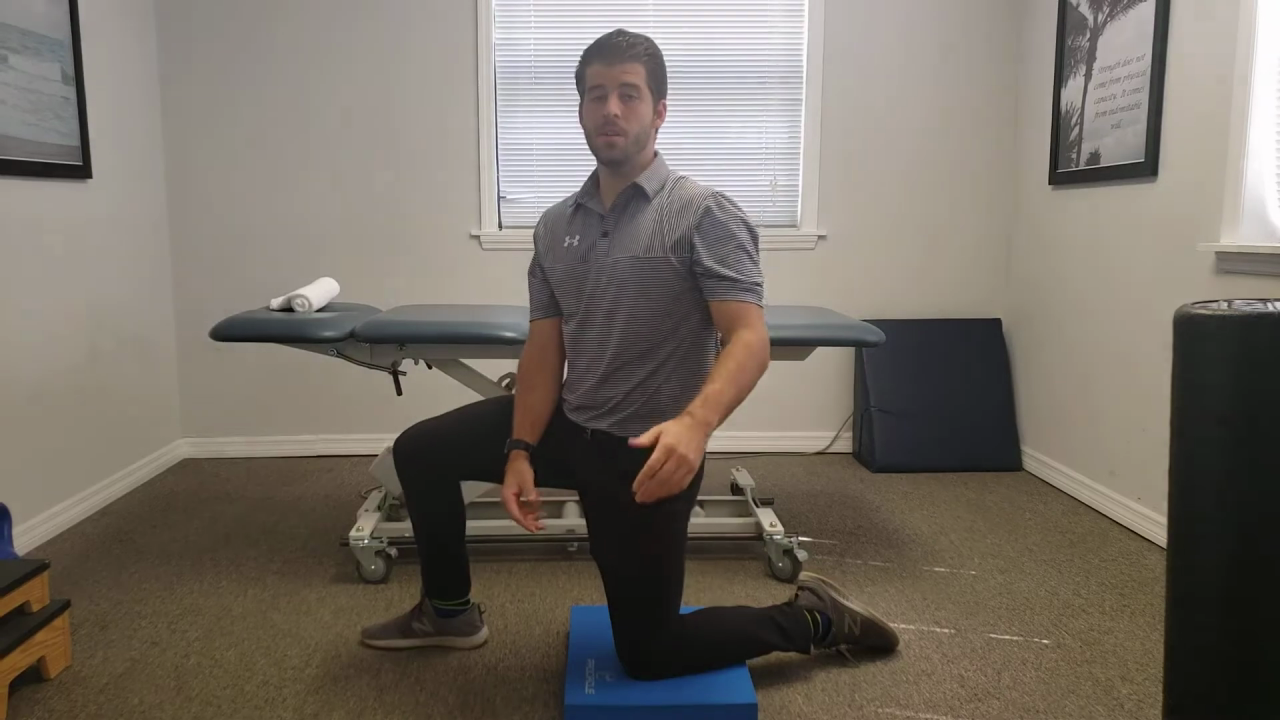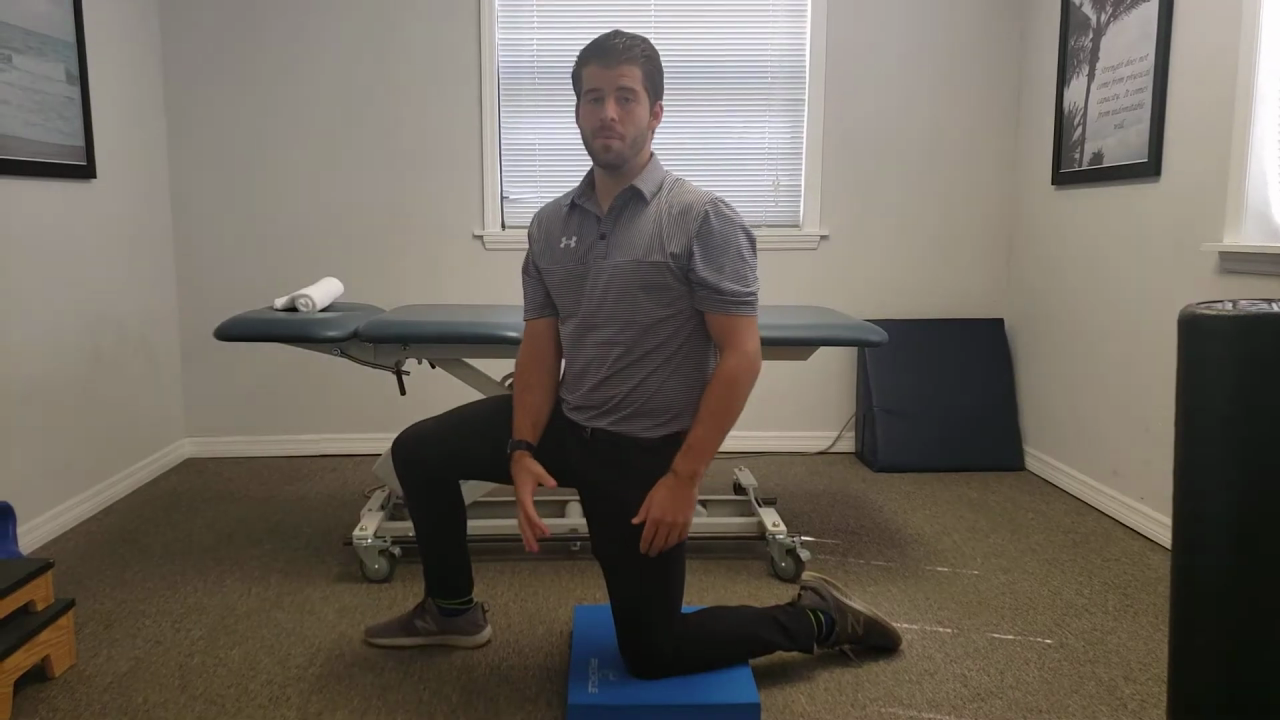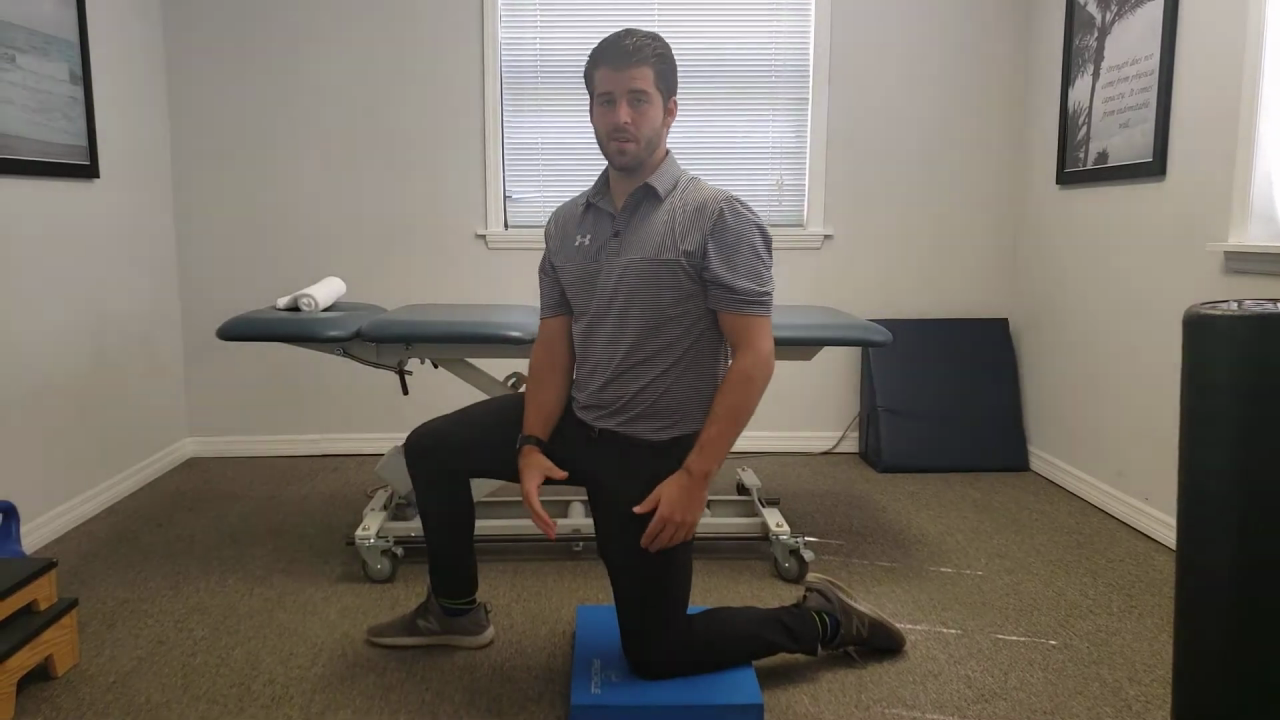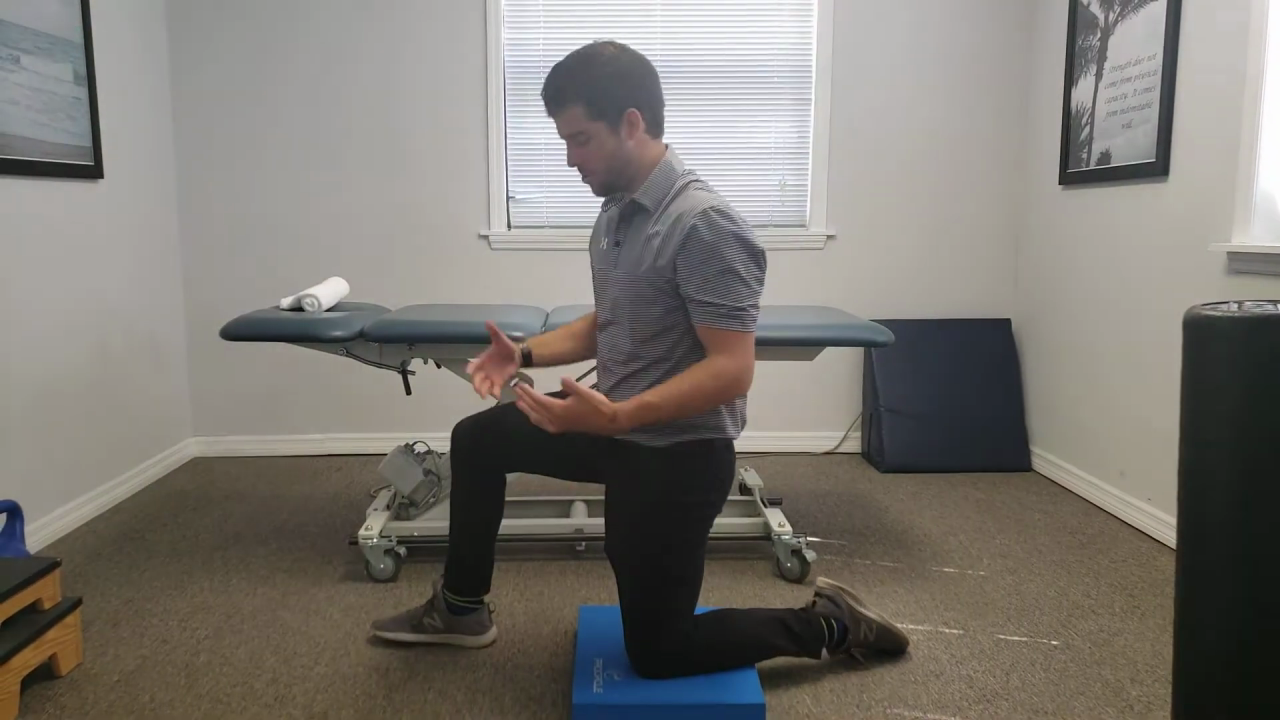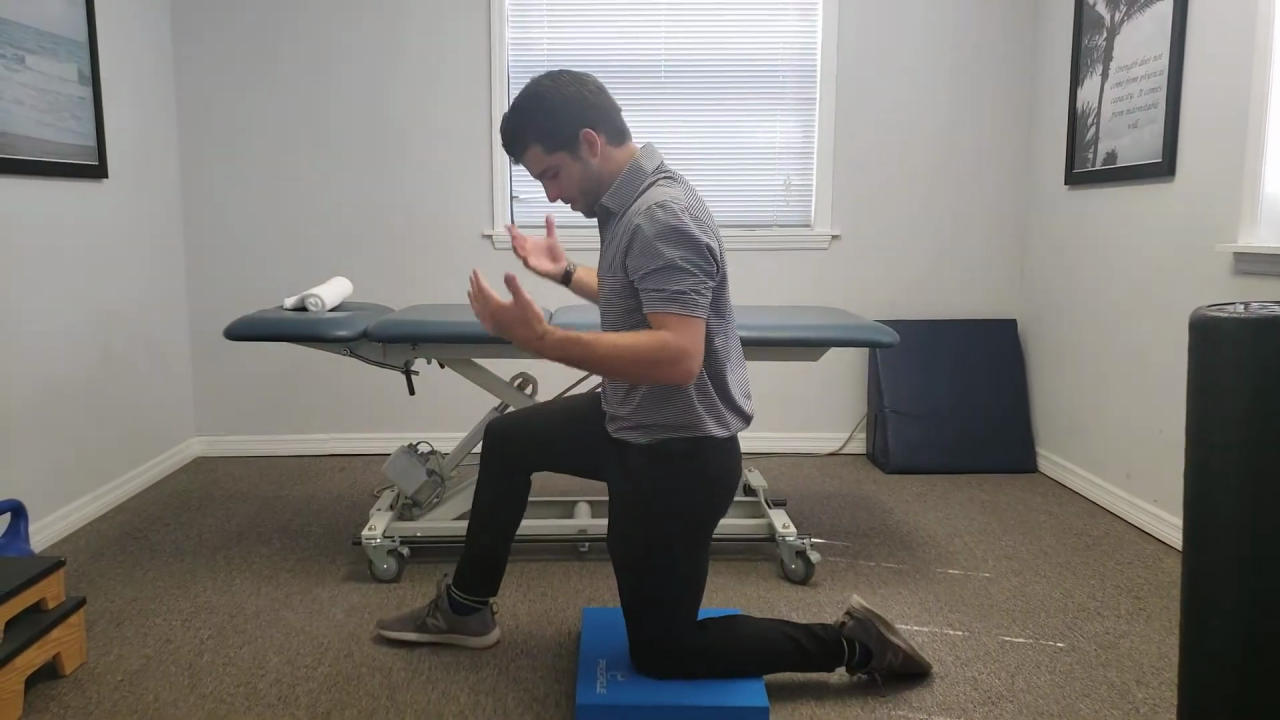
dt=0.7s
person 1, frame 1
left shoulder: (704, 215)
right shoulder: (556, 225)
left elbow: (749, 339)
right elbow: (545, 348)
left wrist: (692, 423)
right wrist: (519, 451)
left hip: (648, 451)
right hip: (571, 425)
left knee: (649, 655)
right knee: (420, 451)
left ankle: (815, 617)
right ankle: (450, 612)
person 1, frame 2
left shoulder: (701, 219)
right shoulder: (550, 224)
left elbow: (741, 356)
right elbow: (540, 347)
left wrist: (684, 476)
right wrist: (522, 452)
left hip: (647, 451)
right hip: (569, 424)
left knee: (652, 653)
right knee: (419, 450)
left ankle: (816, 618)
right ankle: (452, 609)
person 1, frame 3
left shoulder: (716, 218)
right shoulder: (567, 222)
left elbow: (754, 357)
right elbow: (554, 343)
left wrist: (694, 476)
right wrist: (532, 445)
left hip: (655, 452)
right hip: (580, 425)
left knee: (656, 653)
right knee: (432, 448)
left ankle: (821, 620)
right ankle: (456, 610)
person 1, frame 4
left shoulder: (704, 225)
right shoulder: (613, 216)
left elbow: (732, 371)
left wrist: (613, 417)
right wrist: (528, 353)
left hip: (677, 455)
right hip: (615, 427)
left knee: (658, 653)
right knee: (477, 439)
left ankle: (828, 625)
right ankle: (462, 608)
person 1, frame 5
left shoulder: (661, 217)
right shoulder: (635, 200)
left elbow: (678, 356)
left wrist: (547, 340)
right wrist: (565, 271)
left hip: (680, 455)
right hip: (636, 425)
left knee: (662, 650)
right knee: (506, 439)
left ankle: (849, 643)
right ankle: (466, 607)
